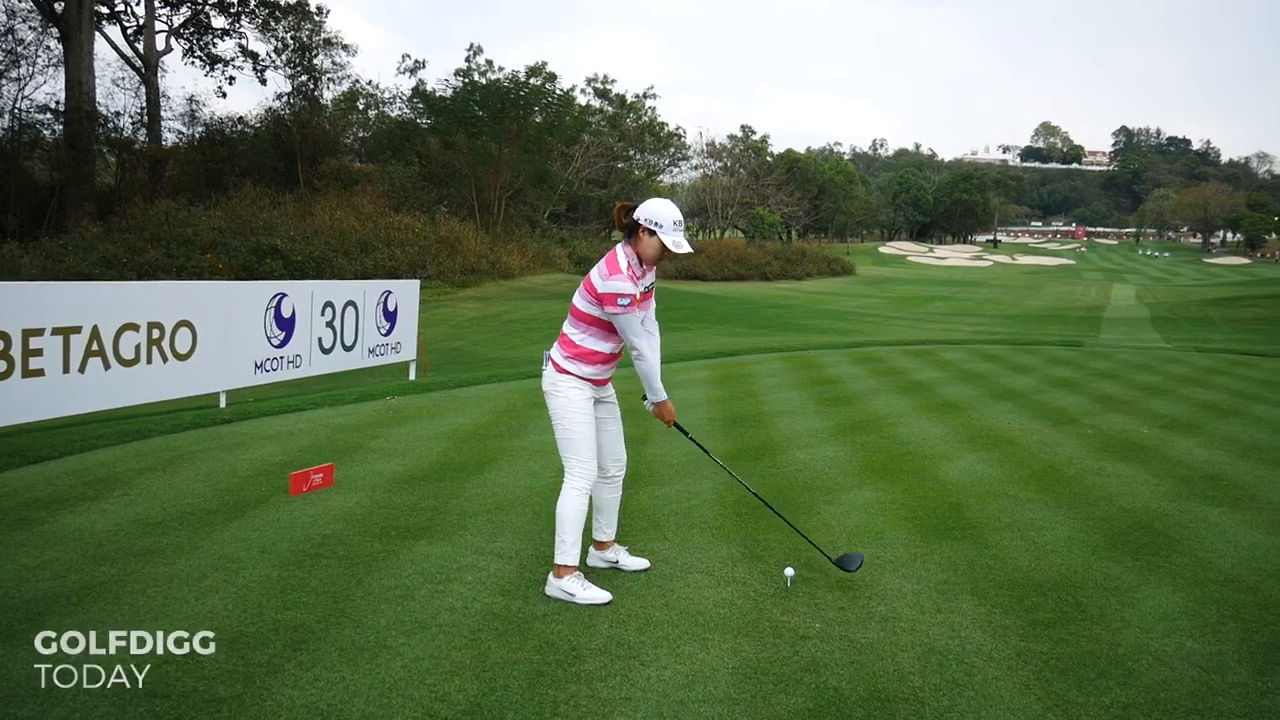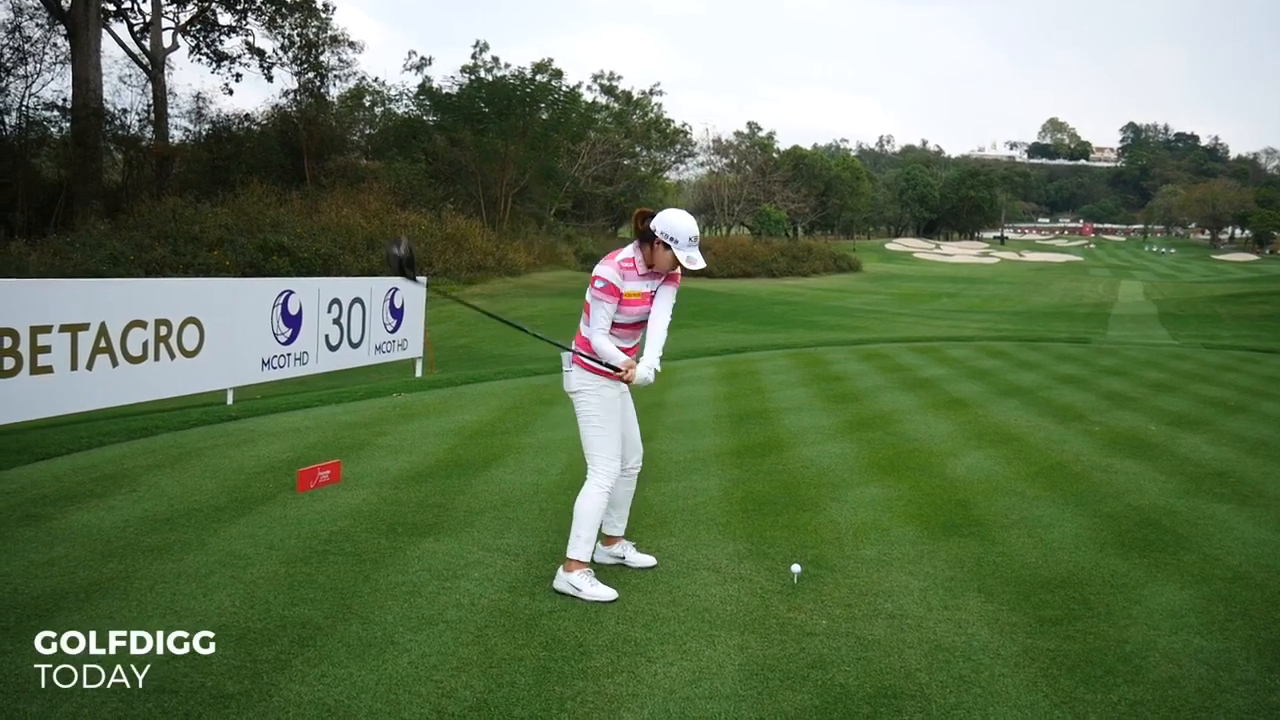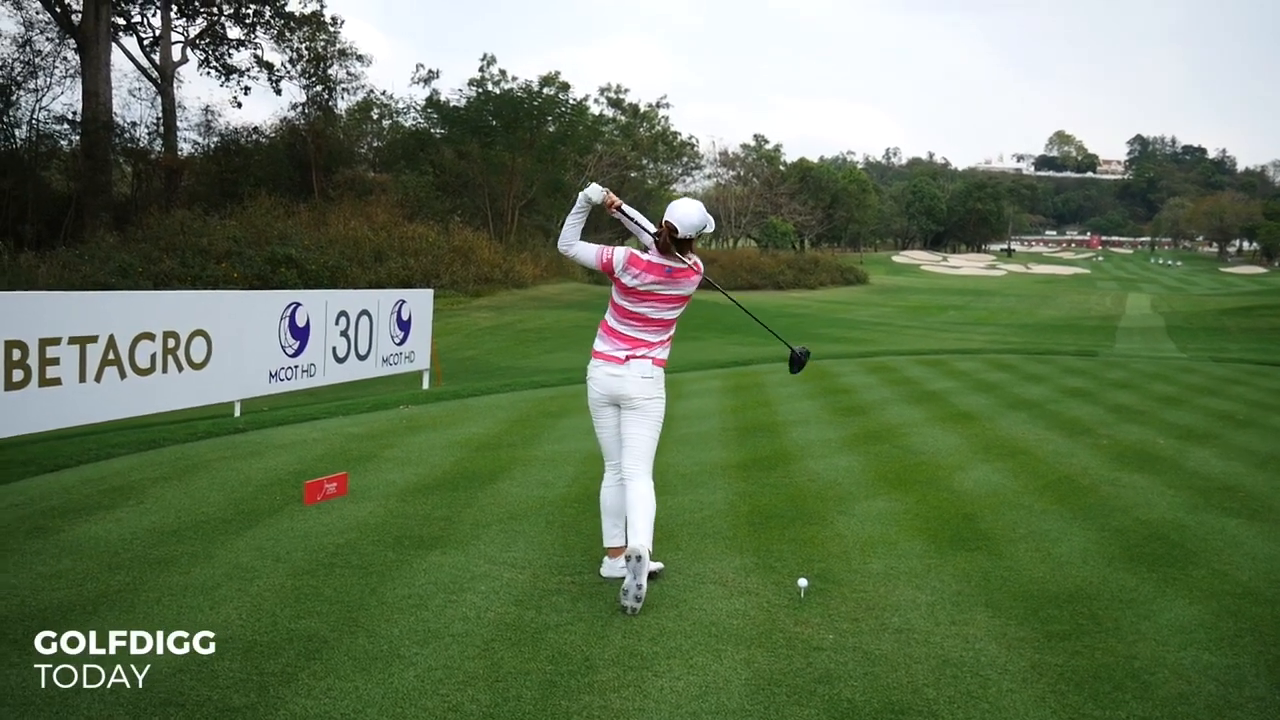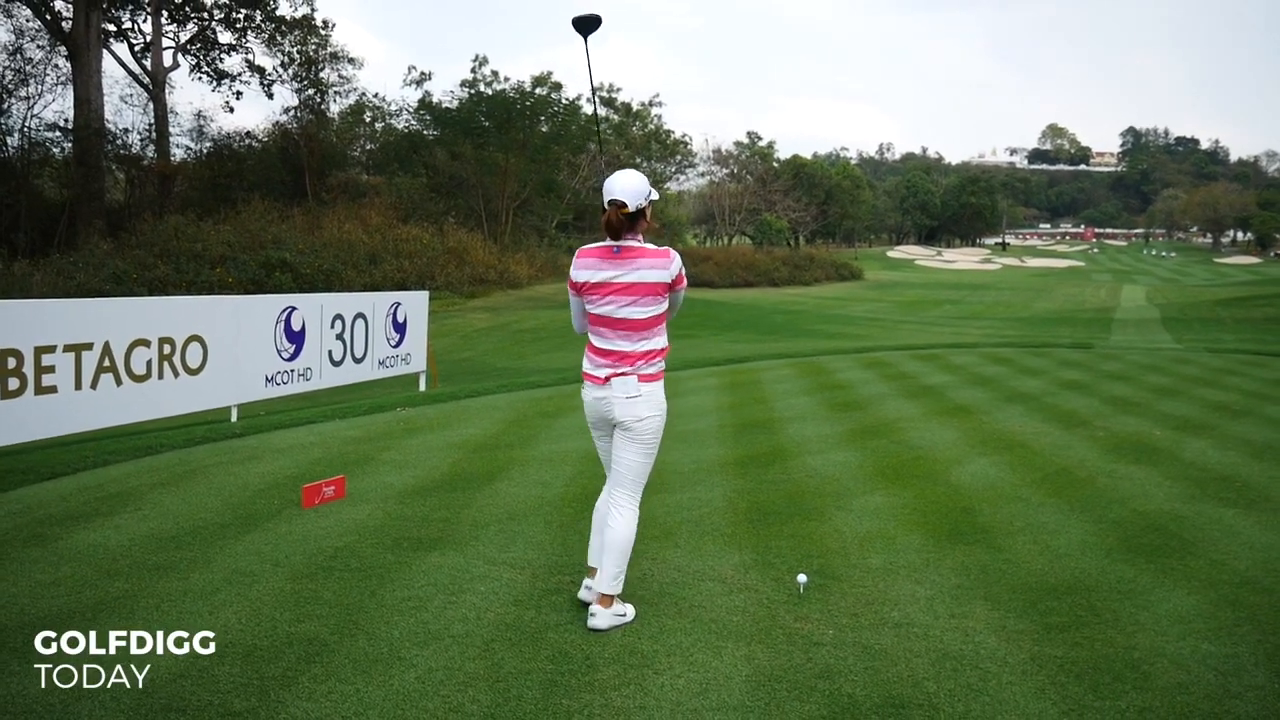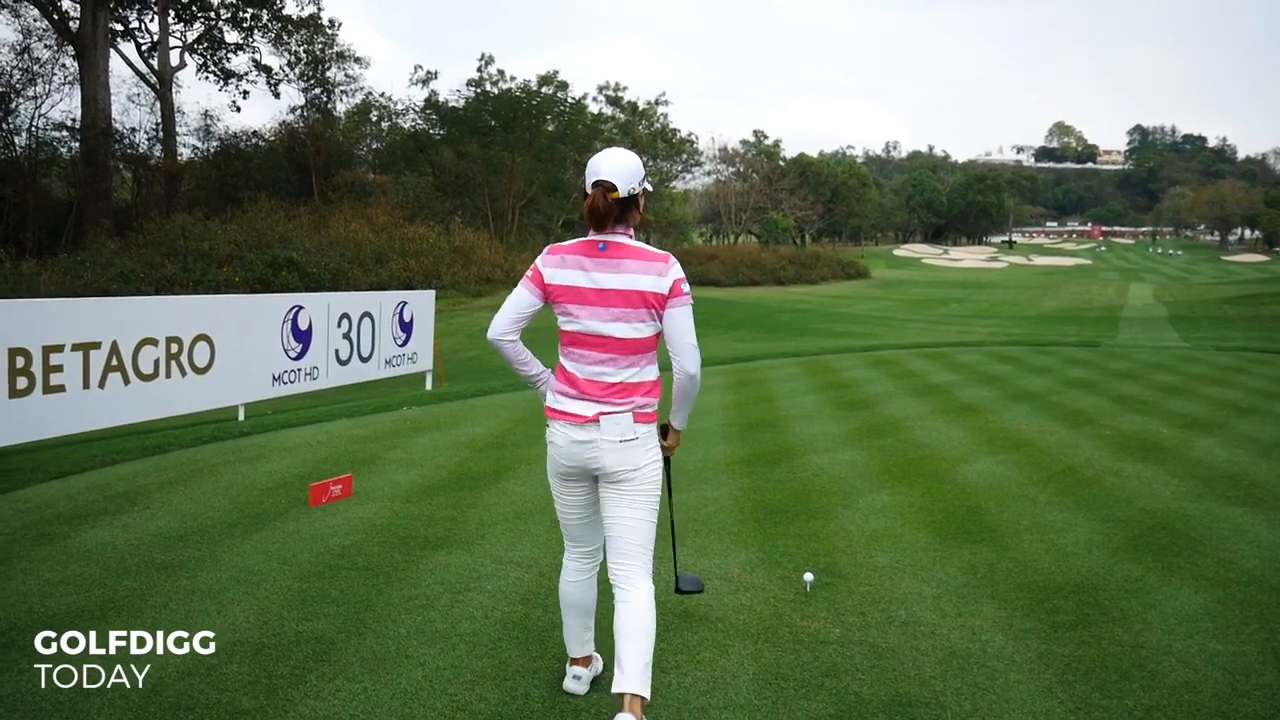
dt=1s
person 1, frame 1
left shoulder: (643, 266)
right shoulder: (616, 279)
left elbow: (650, 329)
right elbow: (637, 345)
left wrist: (654, 390)
right wrist: (659, 398)
left hip: (598, 381)
right hip: (569, 380)
left knee: (613, 467)
right knee: (582, 476)
left ankle: (603, 547)
right ankle: (563, 575)
person 1, frame 2
left shoulder: (669, 276)
right shoulder: (611, 271)
left elbow: (658, 324)
right elbow: (596, 338)
left wrist: (647, 364)
right wrist: (626, 364)
left hip: (616, 376)
right hip: (590, 375)
left knee: (630, 461)
right knee: (604, 473)
left ankle: (611, 543)
right ankle: (573, 570)
person 1, frame 3
left shoulder: (627, 261)
right shoulder: (694, 272)
left elbow: (567, 246)
right elbow: (659, 243)
left wrist: (588, 199)
right wrist: (620, 208)
left hip: (603, 375)
right hip: (644, 381)
left knee: (615, 469)
right knee: (637, 474)
left ankle: (615, 555)
right ankle: (637, 550)
person 1, frame 4
left shoulder: (583, 260)
right shoulder: (667, 261)
left hip: (596, 391)
right hip: (641, 395)
left knee: (615, 485)
right knee: (626, 499)
left ankle: (595, 574)
right ankle: (605, 602)
person 1, frame 5
left shoulder: (555, 259)
right shoulder: (661, 268)
left elbow: (500, 333)
right elbow: (688, 367)
left wrist: (549, 384)
right wrist: (677, 424)
left hip: (566, 434)
right hip: (630, 439)
left knee: (580, 554)
right knee: (631, 572)
left ankle: (579, 663)
